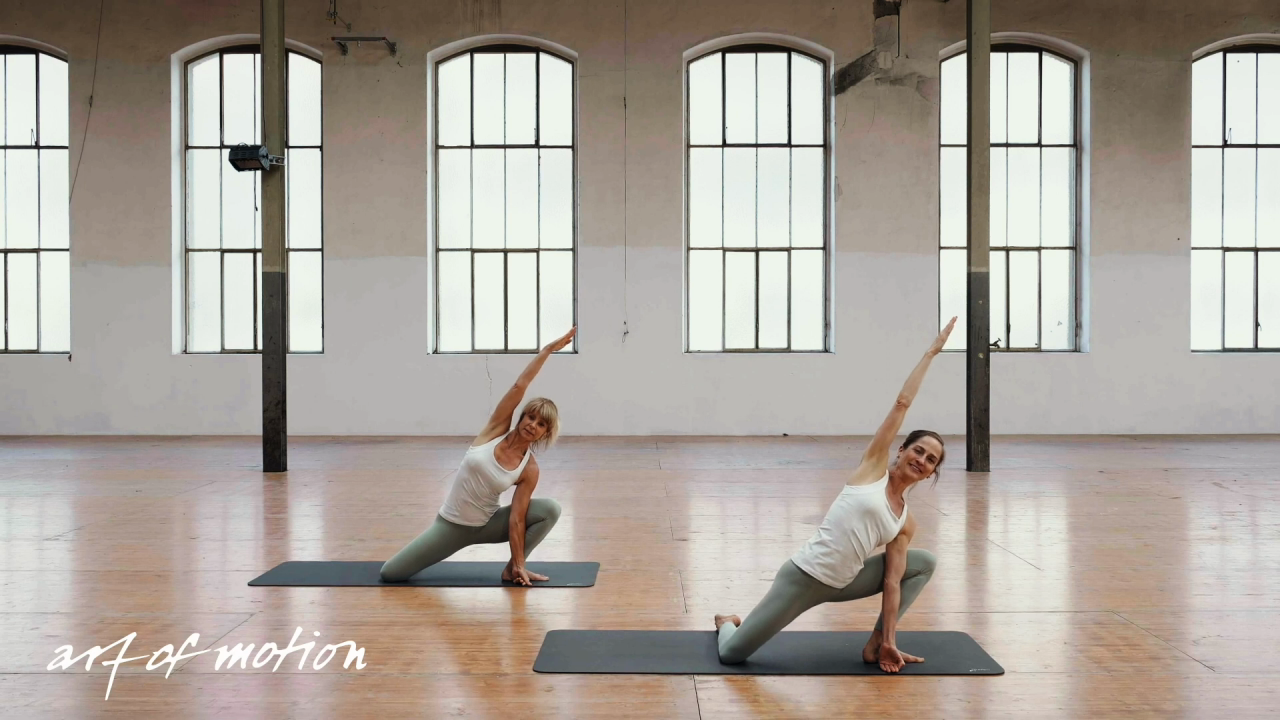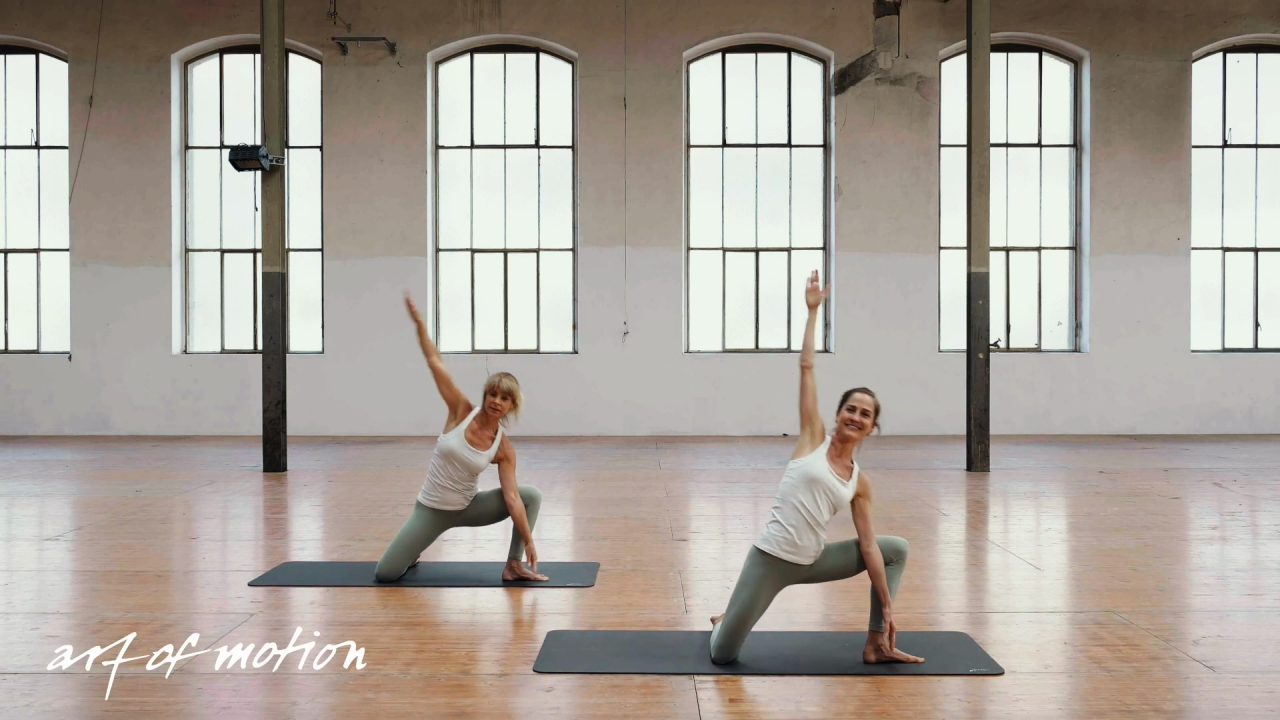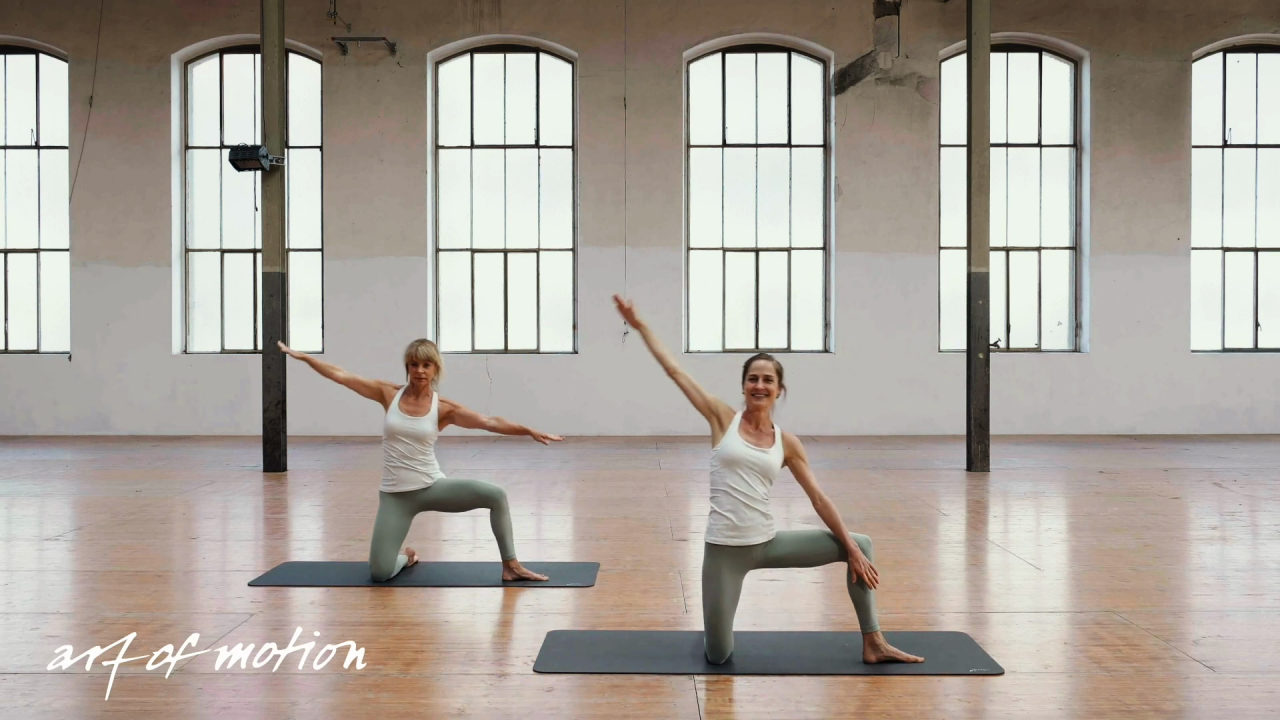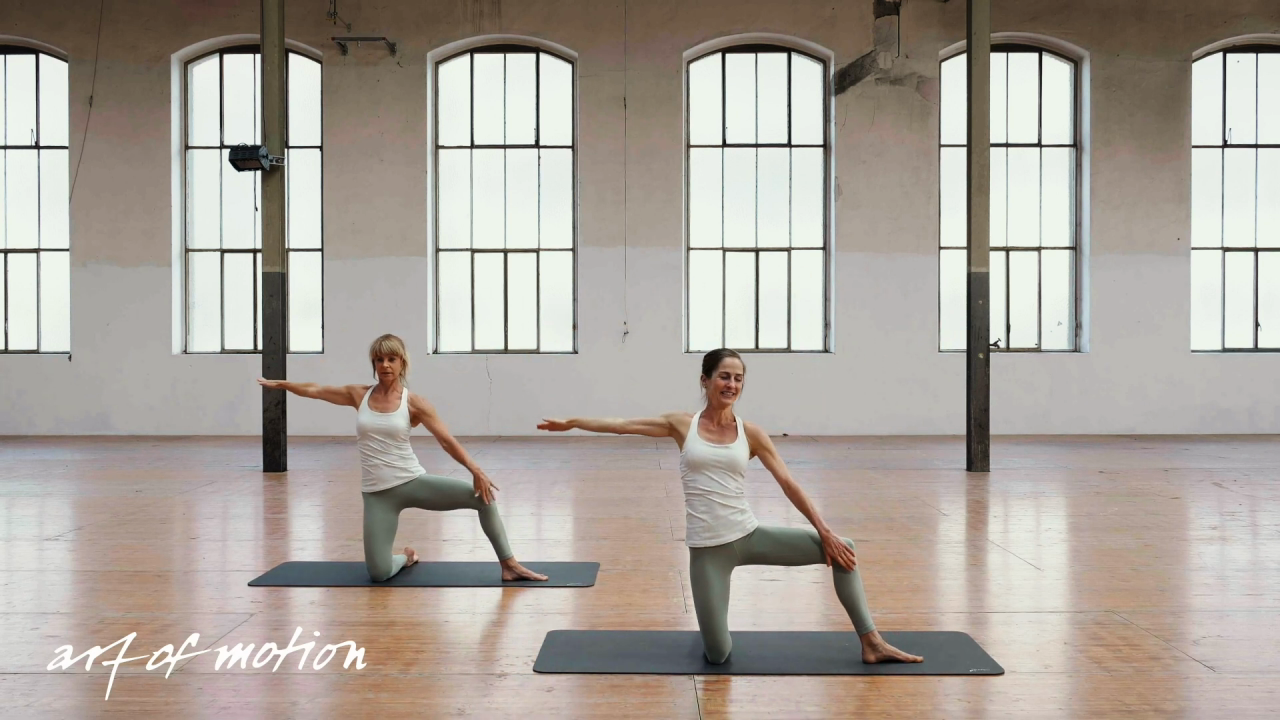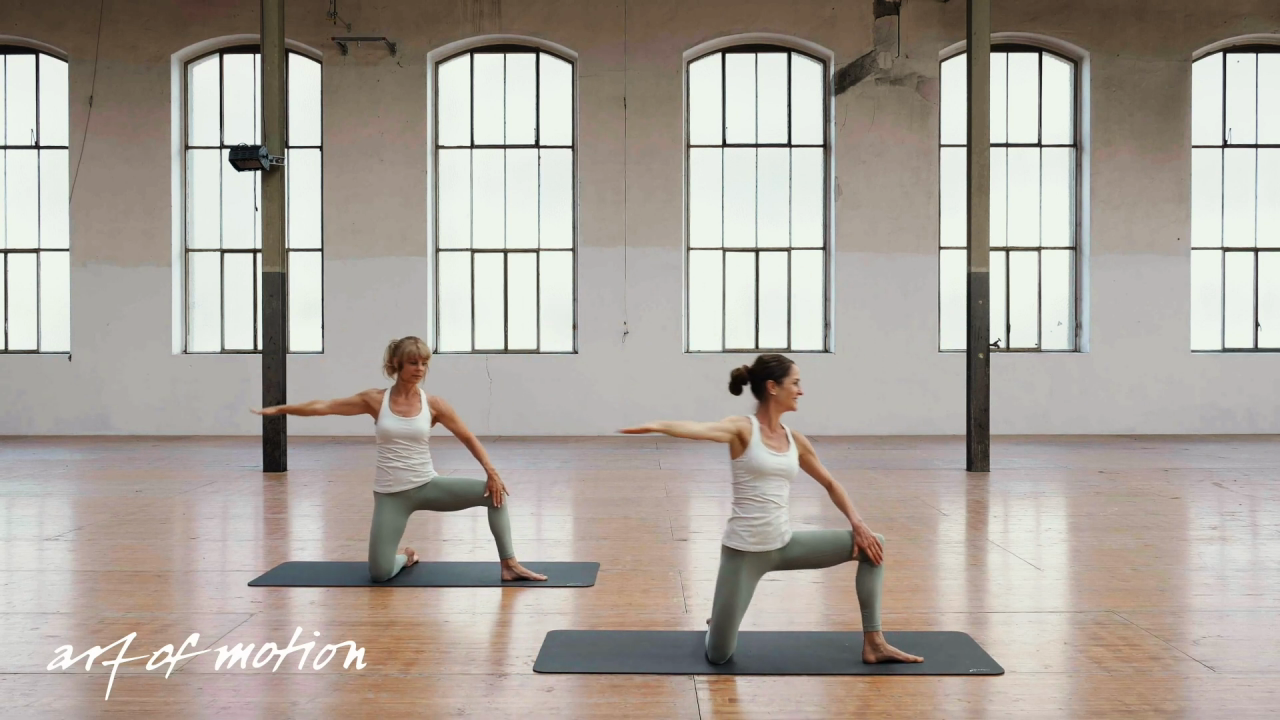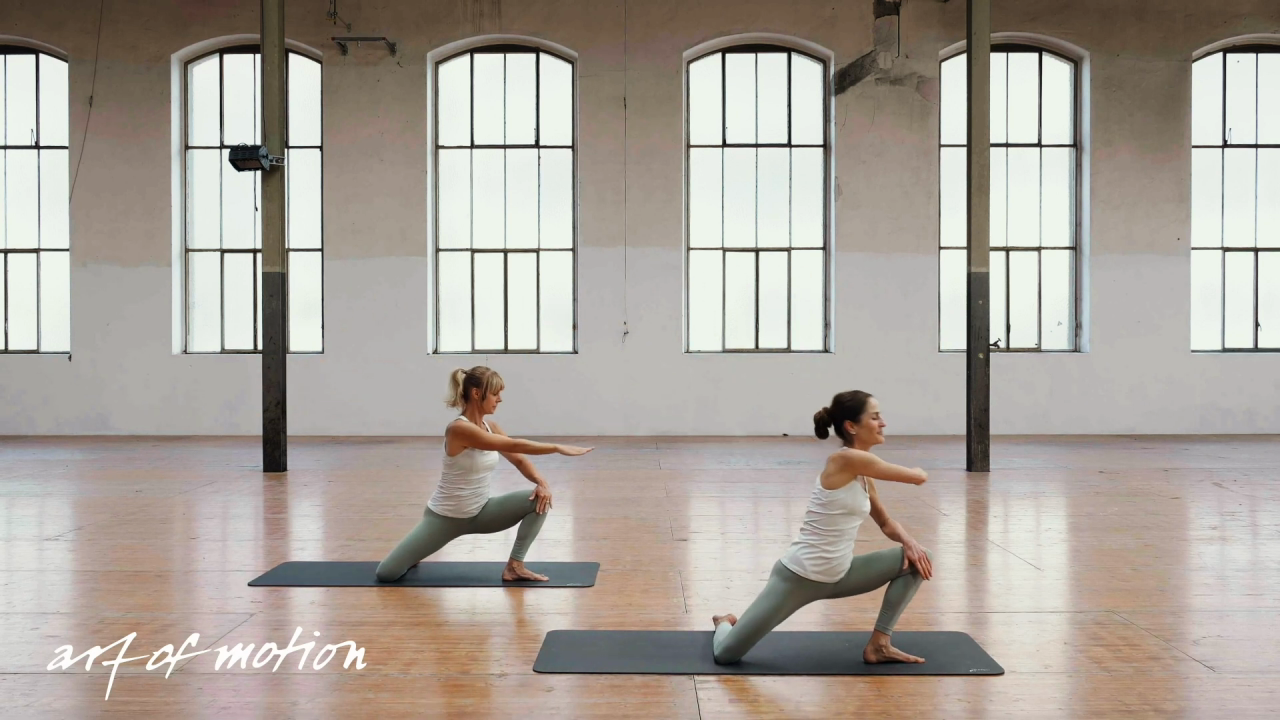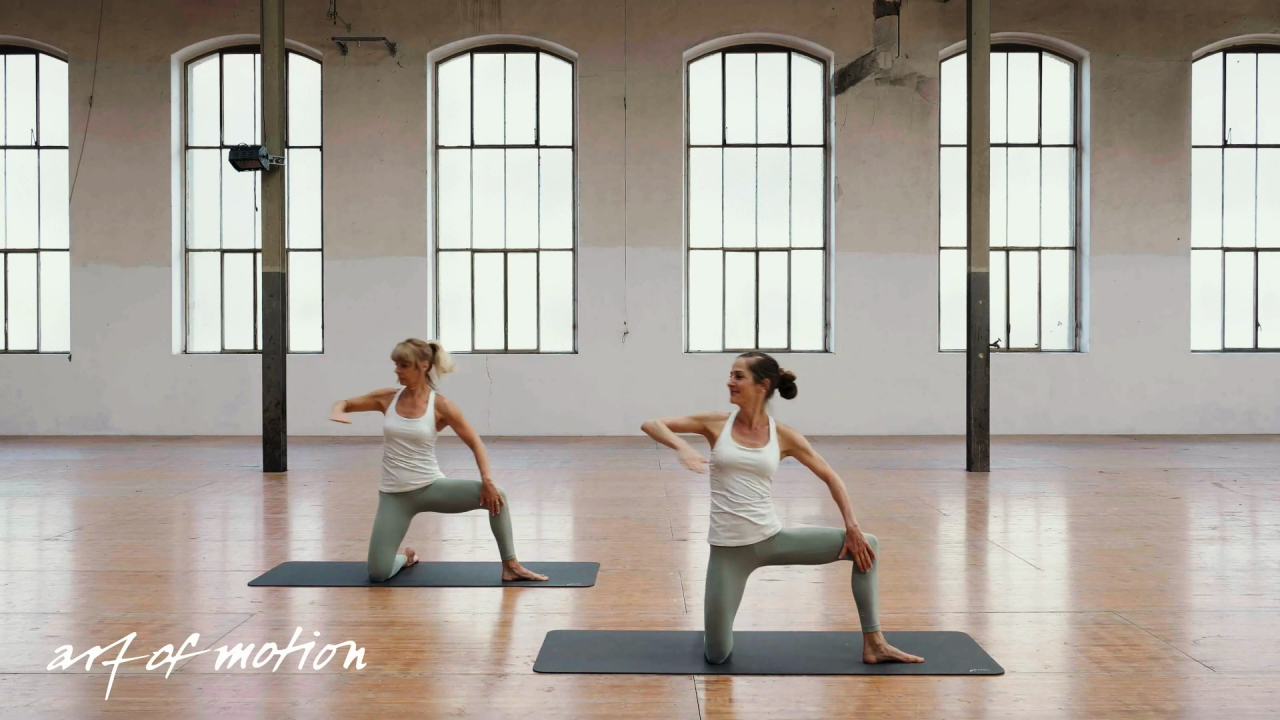
dt=0.7s
person 1, frame 1
left shoulder: (907, 522)
right shoulder: (874, 469)
left elbow: (892, 581)
right elbow: (902, 403)
left wrist: (889, 639)
right wrist: (930, 353)
left hip: (840, 585)
right hip: (803, 576)
left knee: (924, 563)
right knee: (732, 654)
left ankle: (876, 644)
right ankle: (728, 623)
person 1, frame 2
left shoulder: (860, 483)
right shoulder: (814, 439)
left elbow: (869, 548)
right elbow: (807, 367)
left wrist: (886, 606)
right wrist: (813, 311)
left hip: (811, 563)
right hip: (770, 559)
left knee: (897, 550)
right knee: (723, 656)
left ankle: (876, 643)
right ankle: (721, 623)
person 1, frame 3
left shoulder: (787, 442)
right shoulder: (724, 418)
left elbow: (819, 499)
right elbow: (674, 371)
left wrist: (854, 551)
right wrist: (638, 325)
left hip: (769, 543)
right hip: (724, 550)
left knee: (859, 547)
right knee: (718, 655)
left ankle: (873, 645)
right ankle: (717, 629)
person 1, frame 4
left shoulder: (750, 433)
right shoulder: (682, 424)
left elbow: (788, 484)
right elbow: (620, 424)
left wrist: (824, 532)
right wrist: (571, 422)
left hip: (749, 536)
right hip: (707, 548)
left knee: (841, 550)
right knee: (717, 655)
left ankle: (871, 643)
right ankle: (714, 625)
person 1, frame 5
left shoulder: (795, 440)
right shoulder: (740, 427)
left elbow: (830, 484)
right elbow: (696, 428)
left wrist: (858, 524)
right wrist: (660, 425)
left hip: (785, 544)
right hip: (745, 551)
left knee: (871, 545)
right knee: (719, 656)
left ankle: (875, 644)
right ankle: (719, 623)
person 1, frame 6
left shoulder: (863, 475)
right shoulder: (850, 460)
left elbow: (885, 522)
right elbow: (914, 476)
left wrist: (910, 542)
right wrist: (918, 471)
left hip: (835, 578)
right hip: (799, 576)
left knee: (915, 559)
right knee: (726, 655)
left ankle: (879, 644)
right ankle: (727, 624)
person 1, frame 7
left shoulder: (783, 436)
right shoulder: (716, 424)
left elbow: (831, 478)
right elbow: (652, 424)
left wrist: (852, 529)
right wrist: (680, 445)
left hip: (773, 539)
right hip: (729, 549)
left knee: (866, 546)
right knee: (717, 655)
left ankle: (874, 644)
right ankle: (718, 624)
person 2, frame 1
left shoulder: (529, 471)
right shoulder: (497, 430)
left elbow: (517, 519)
right elbow: (519, 386)
left wrist: (519, 563)
right wrist: (547, 350)
left hip: (487, 525)
right hip: (451, 525)
left knee: (551, 509)
right knee: (389, 574)
left ankle: (511, 569)
right ankle: (425, 552)
person 2, frame 2
left shoulder: (503, 448)
right shoulder: (462, 411)
left elbow: (512, 497)
right elbow: (435, 364)
left wrist: (528, 541)
right wrist: (419, 322)
left hip: (467, 508)
right hip: (431, 510)
left knee: (532, 496)
right knee: (384, 574)
left ankle: (513, 566)
right ankle: (410, 554)
person 2, frame 3
left shoulder: (444, 408)
right shoulder: (390, 393)
left elbow: (489, 422)
right elbow: (340, 375)
left wrist: (529, 430)
right wrist: (302, 356)
left hip: (432, 487)
right hip: (395, 495)
left knee: (496, 496)
right knee: (380, 573)
left ankle: (511, 567)
right ankle: (405, 557)
person 2, frame 4
left shoulder: (414, 403)
right shoulder: (359, 394)
left elbow: (446, 439)
right elbow: (315, 390)
left wrist: (477, 471)
right wrist: (279, 383)
left hip: (413, 482)
right hip: (377, 494)
left knee: (482, 497)
right knee: (379, 574)
left ankle: (509, 565)
right ankle: (406, 557)
person 2, frame 5
left shoulder: (435, 404)
right shoulder: (375, 399)
left elbow: (468, 438)
right elbow: (322, 406)
left wrist: (492, 473)
right wrist: (277, 410)
left hip: (428, 486)
right hip: (392, 495)
left knee: (495, 493)
right knee: (380, 574)
left ankle: (509, 565)
right ankle: (406, 557)
person 2, frame 6
left shoulder: (491, 427)
right shoulder: (459, 429)
left elbow: (519, 459)
right elbow: (514, 445)
left wrist: (542, 483)
right wrist: (558, 447)
left hip: (480, 513)
right hip: (444, 518)
left knee: (539, 501)
right knee: (386, 574)
left ankle: (514, 566)
right ankle: (411, 556)
person 2, frame 7
left shoulder: (442, 405)
right shoulder: (388, 398)
left elbow: (474, 443)
right elbow: (344, 404)
left wrist: (488, 482)
right wrist: (336, 409)
left hip: (432, 488)
right hip: (394, 495)
left knee: (497, 498)
right knee: (378, 574)
left ankle: (510, 566)
right ankle: (406, 556)
